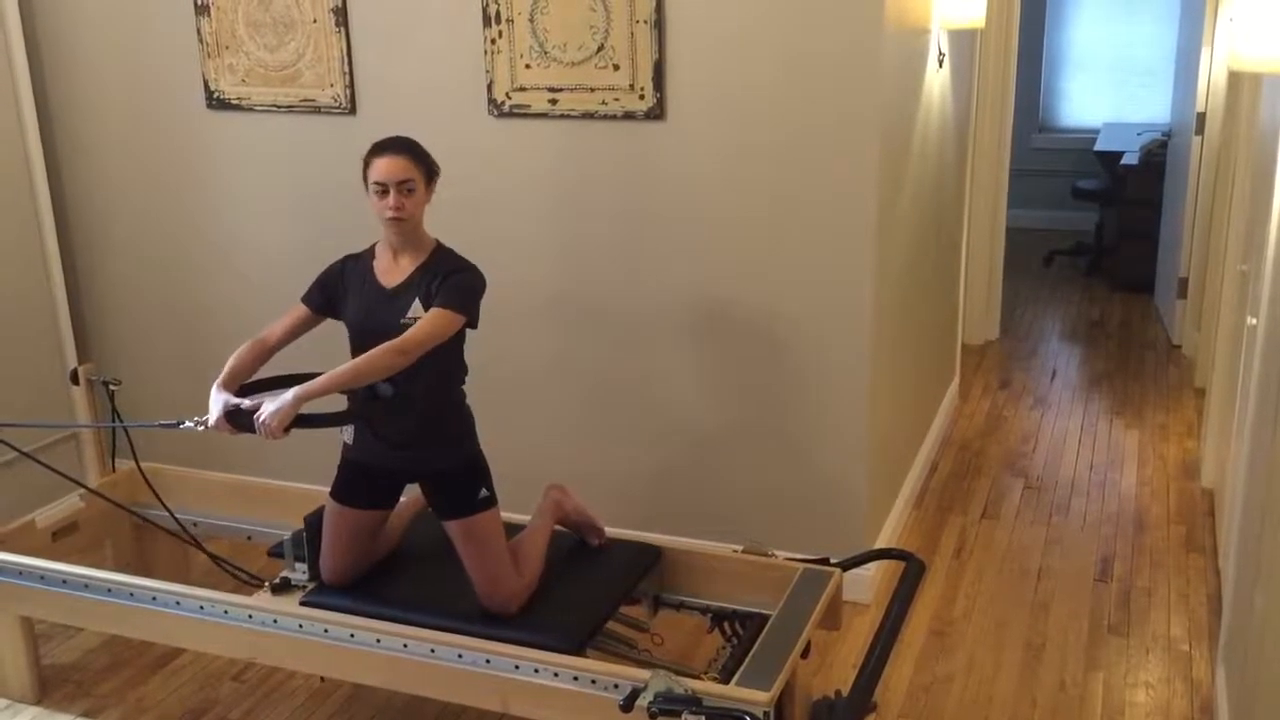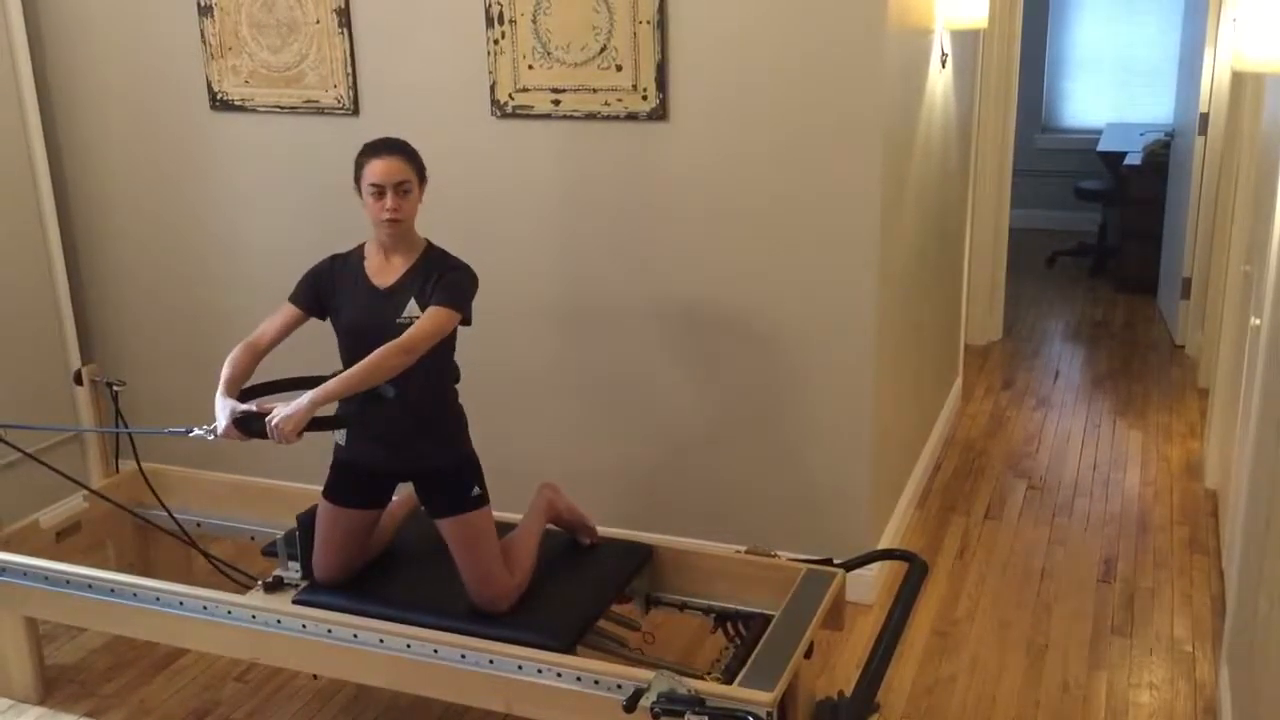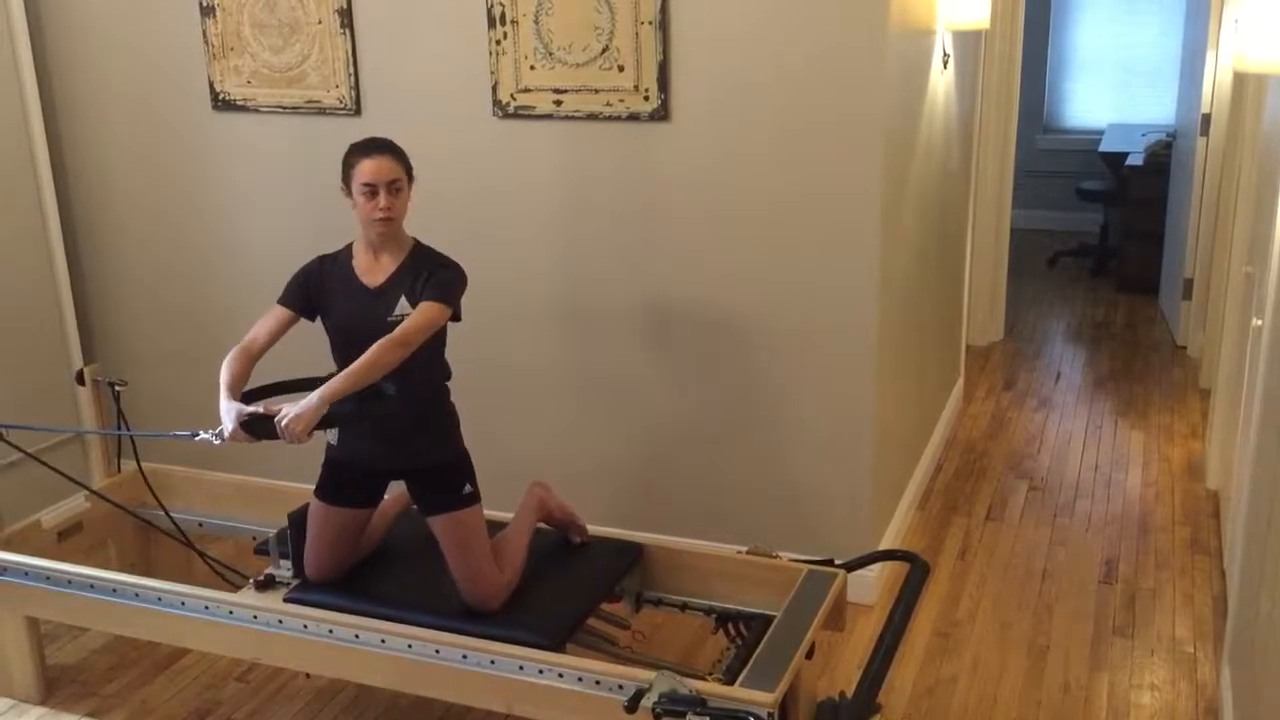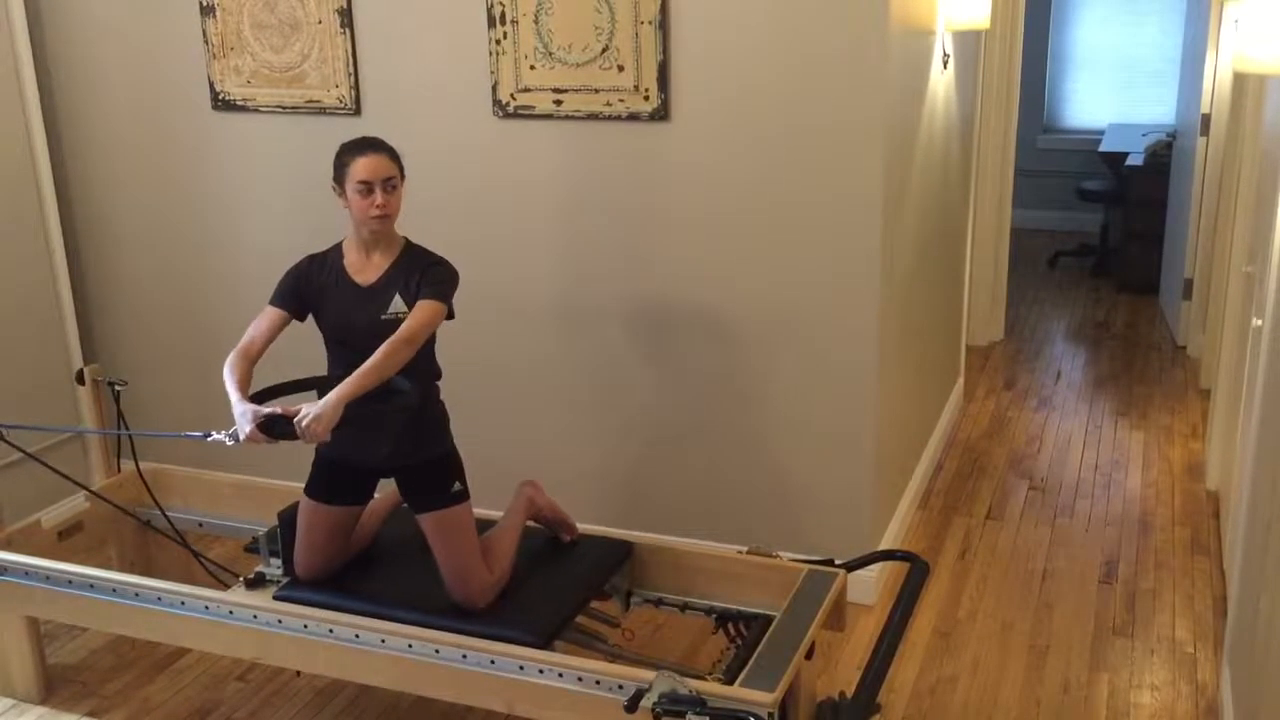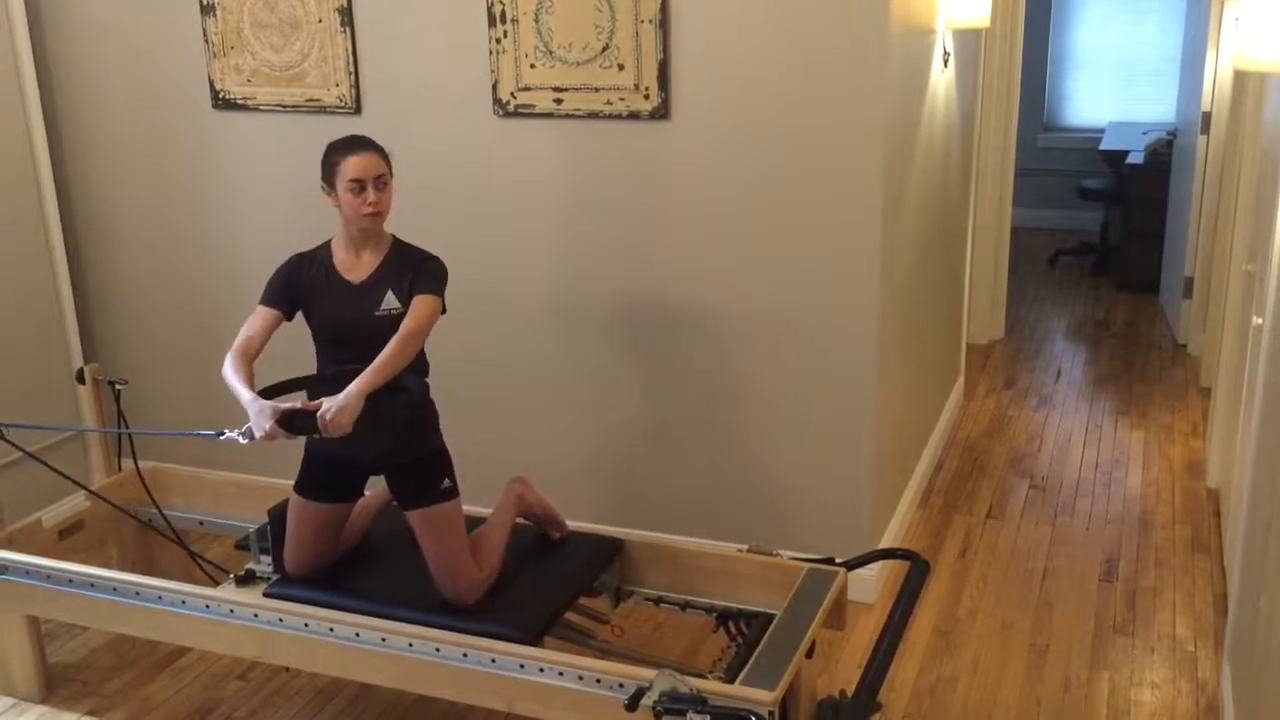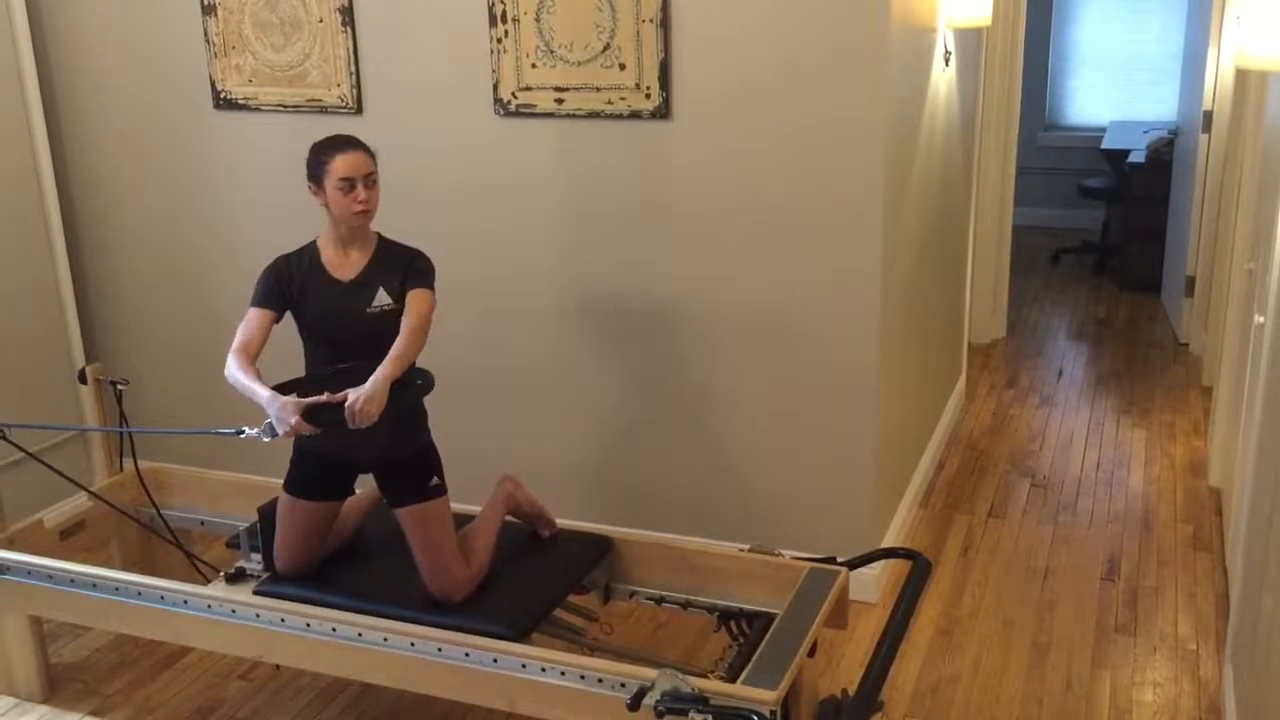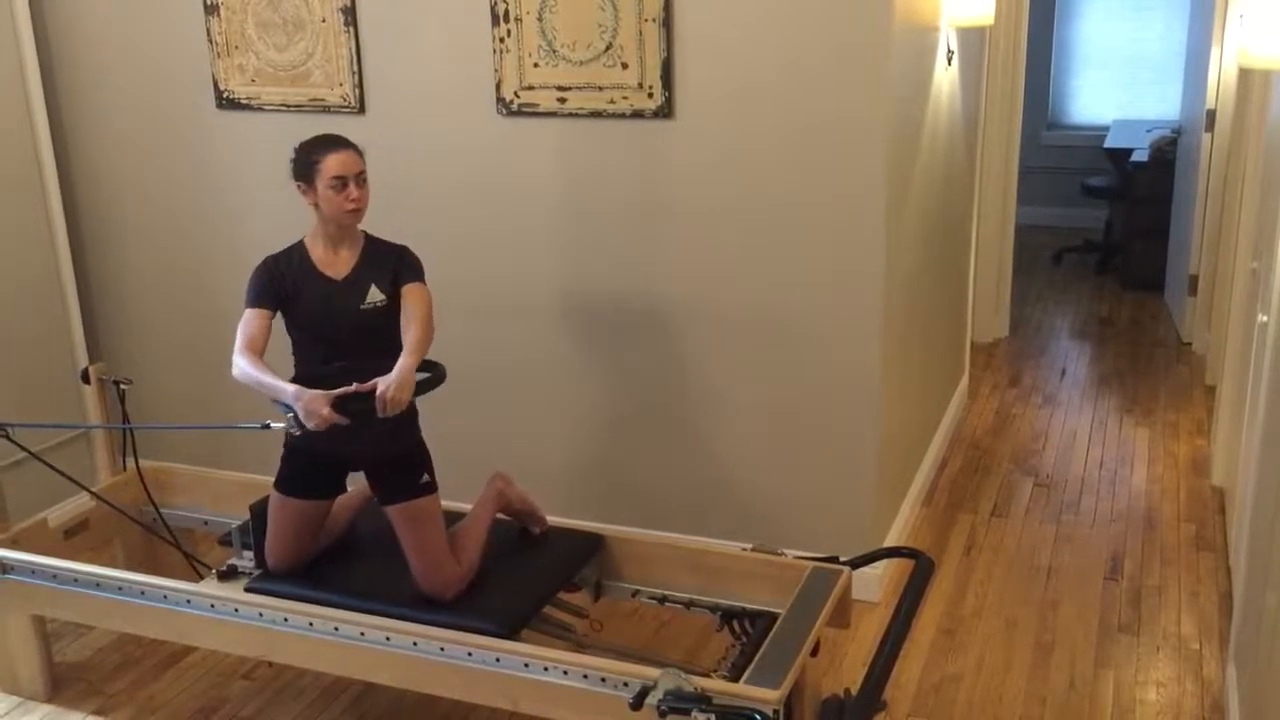
dt=0.3s
person 1, frame 1
left shoulder: (458, 277)
right shoulder: (346, 273)
left elbow: (403, 352)
right elbow: (267, 341)
left wrist: (297, 396)
right wrist: (222, 388)
left hip: (444, 449)
right hip: (369, 446)
left knee: (503, 599)
right knee: (335, 575)
left ankle: (551, 507)
right ankle: (416, 504)
person 1, frame 2
left shoulder: (450, 275)
right shoulder: (332, 274)
left elbow: (406, 350)
right elbow: (255, 344)
left wrist: (308, 403)
right wrist: (225, 397)
left hip: (438, 447)
right hip: (362, 445)
left knee: (495, 597)
right knee: (328, 574)
left ankle: (544, 506)
right ankle: (409, 501)
person 1, frame 3
left shoulder: (439, 273)
right shoulder: (321, 274)
left elbow: (400, 344)
right elbow: (248, 348)
left wrist: (316, 401)
right wrist: (228, 399)
left hip: (430, 445)
right hip: (354, 443)
left knee: (486, 596)
right knee: (319, 573)
left ankle: (534, 504)
right ankle: (400, 501)
person 1, frame 4
left shoulder: (431, 271)
right shoulder: (311, 273)
left elbow: (405, 342)
right elbow: (242, 354)
left wrist: (334, 400)
right wrist: (242, 405)
left hip: (420, 441)
right hip: (345, 442)
left knee: (474, 593)
right knee: (309, 570)
left ankle: (525, 503)
right ankle: (391, 499)
person 1, frame 5
left shoulder: (421, 267)
right shoulder: (300, 272)
left elbow: (409, 338)
right elbow: (238, 355)
left wrist: (355, 393)
right wrist: (254, 402)
left hip: (409, 437)
right hip: (333, 439)
left knee: (463, 590)
right knee: (299, 568)
left ankle: (514, 499)
right ankle: (382, 496)
person 1, frame 6
left shoulder: (408, 263)
right shoulder: (288, 272)
left elbow: (414, 330)
right elbow: (237, 360)
left wrist: (379, 384)
right wrist: (272, 400)
left hip: (400, 435)
right hip: (323, 437)
left knee: (452, 587)
right knee: (290, 565)
left ankle: (505, 498)
right ankle: (371, 497)
person 1, frame 7
left shoulder: (395, 260)
right shoulder: (277, 272)
left elbow: (420, 322)
right elbow: (243, 361)
left wrist: (404, 370)
right wrist: (296, 395)
left hip: (390, 433)
right hip: (315, 435)
left knee: (442, 585)
right knee: (281, 563)
left ankle: (495, 496)
right ankle: (364, 494)
